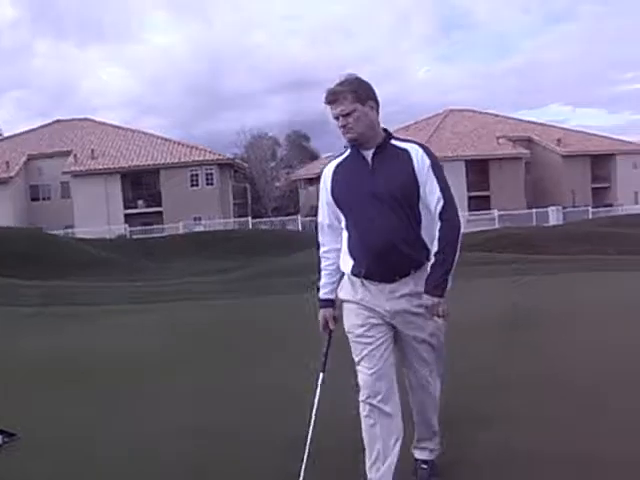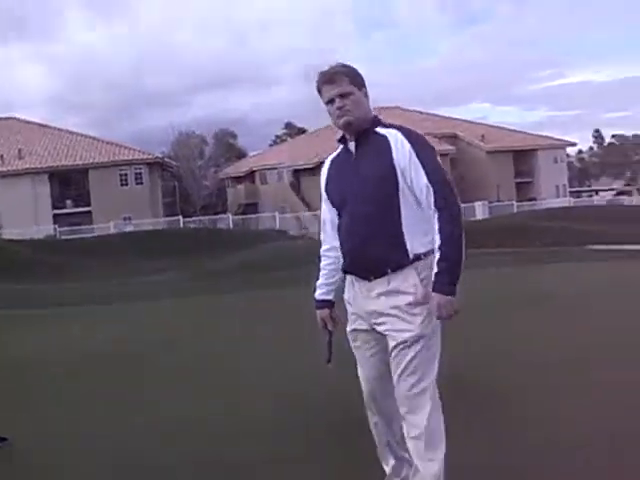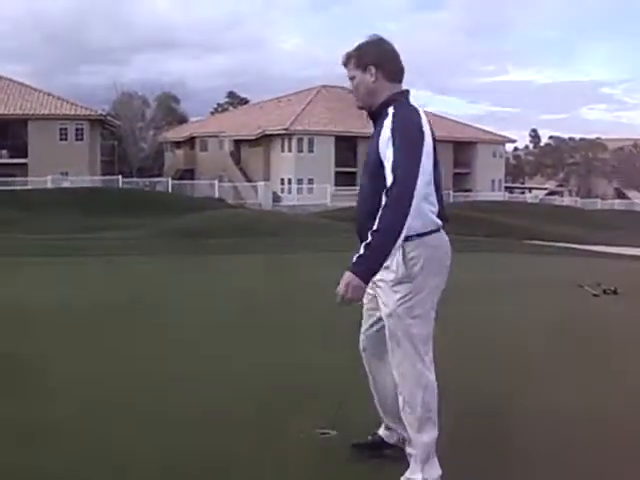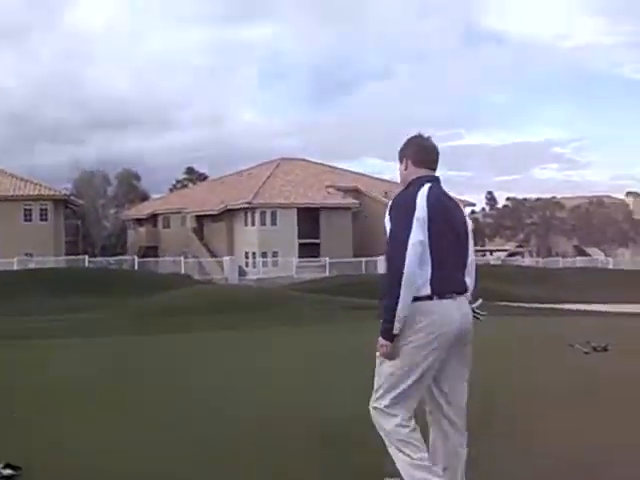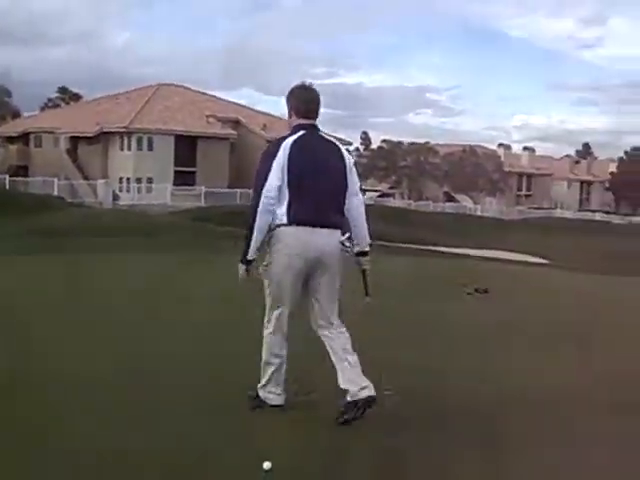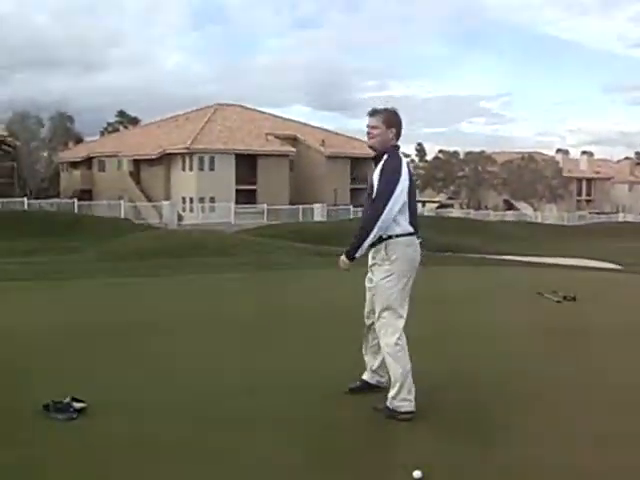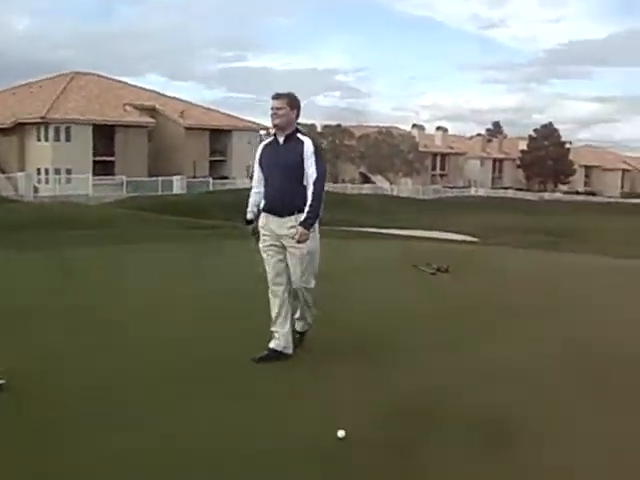
dt=0.5s
person 1, frame 1
left shoulder: (416, 157)
right shoulder: (334, 174)
left elbow: (446, 221)
right elbow: (330, 239)
left wrist: (438, 285)
right wrist: (327, 295)
left hip: (416, 289)
right hip: (361, 295)
left knee: (425, 383)
right knee: (374, 393)
person 1, frame 2
left shoulder: (402, 143)
right shoulder: (332, 167)
left elbow: (446, 209)
right elbow: (332, 238)
left wrist: (446, 283)
right wrist: (324, 295)
left hip: (409, 287)
right hip: (359, 293)
left knee: (414, 398)
right knee: (376, 397)
person 1, frame 3
left shoulder: (405, 122)
right shoulder: (390, 122)
left elbow: (402, 201)
left wrist: (361, 268)
left hip: (412, 257)
right hip: (394, 256)
left knee: (410, 362)
right knee: (373, 346)
right ankle: (396, 432)
person 1, frame 4
left shoulder: (407, 199)
right shoulder: (454, 206)
left elbow: (402, 264)
left wrist: (388, 328)
left hip: (423, 314)
right hip: (459, 312)
left knee: (387, 406)
right knee: (449, 409)
person 1, frame 5
left shoulder: (279, 149)
right shoulder: (339, 152)
left elbow: (263, 203)
right elbow: (354, 202)
left wrist: (248, 255)
right wrist: (362, 248)
left hip: (289, 240)
right hip: (329, 242)
left knee: (277, 322)
right knee: (328, 322)
left ankle: (270, 394)
right ankle: (358, 390)
person 1, frame 6
left shoulder: (390, 165)
right shoulder: (391, 164)
left elbow: (379, 214)
left wrist: (351, 252)
left hip: (393, 251)
right hip: (388, 249)
left knee: (390, 325)
right knee: (374, 317)
left ankle: (402, 402)
right ankle: (376, 376)
person 1, frame 7
left shoulder: (307, 146)
right shoulder: (264, 148)
left elbow: (316, 186)
left wrist: (308, 223)
right wrist: (250, 216)
left hip: (299, 223)
right hip: (269, 224)
left knee: (301, 283)
right knee: (276, 283)
left ankle: (302, 323)
right ankle: (281, 343)
